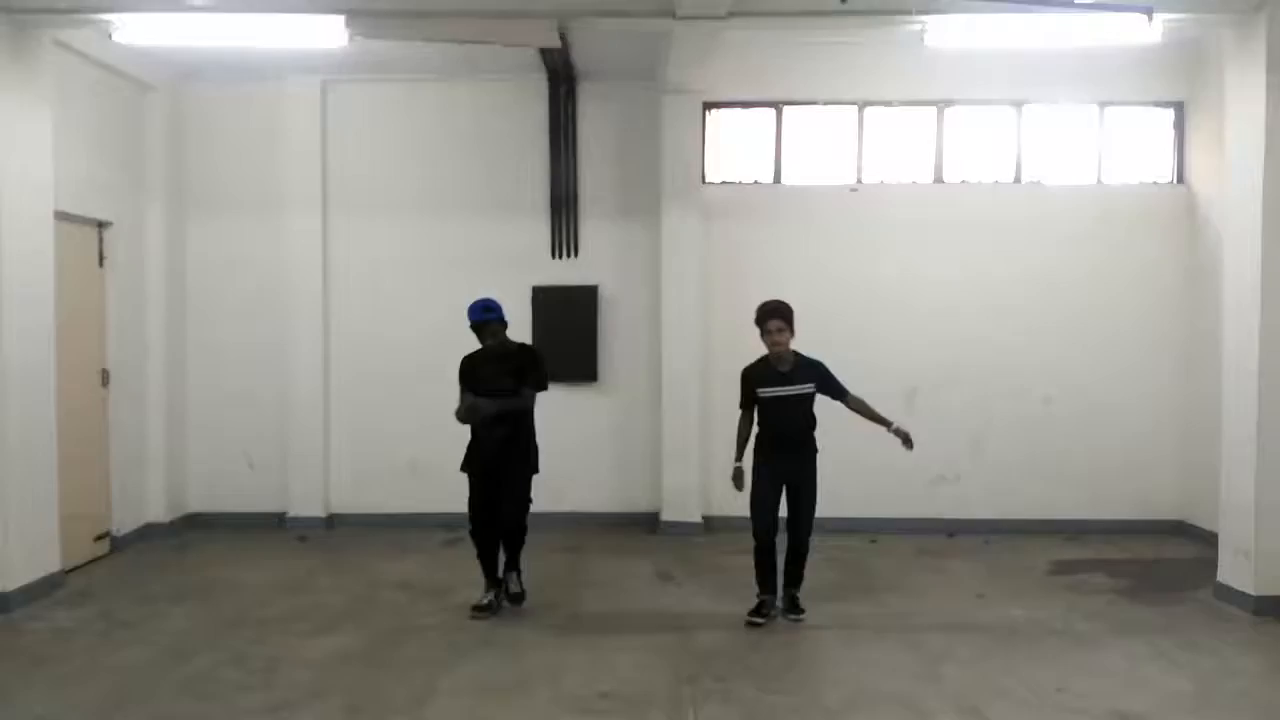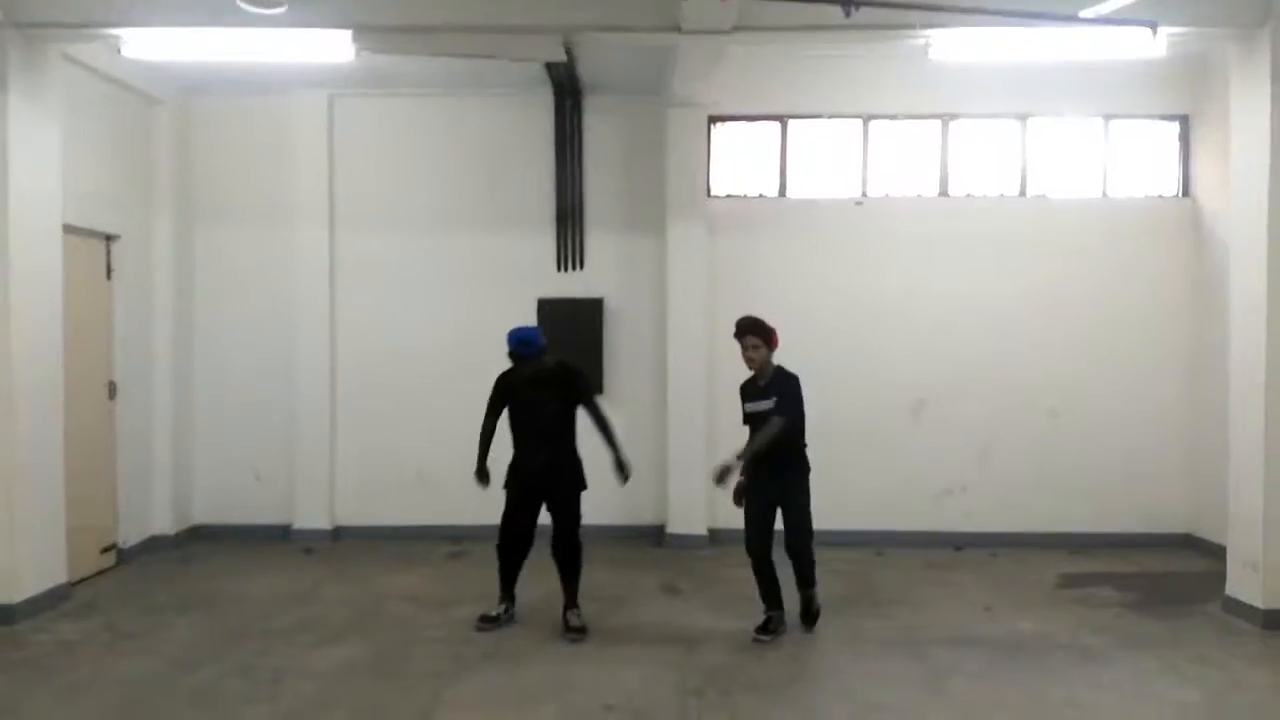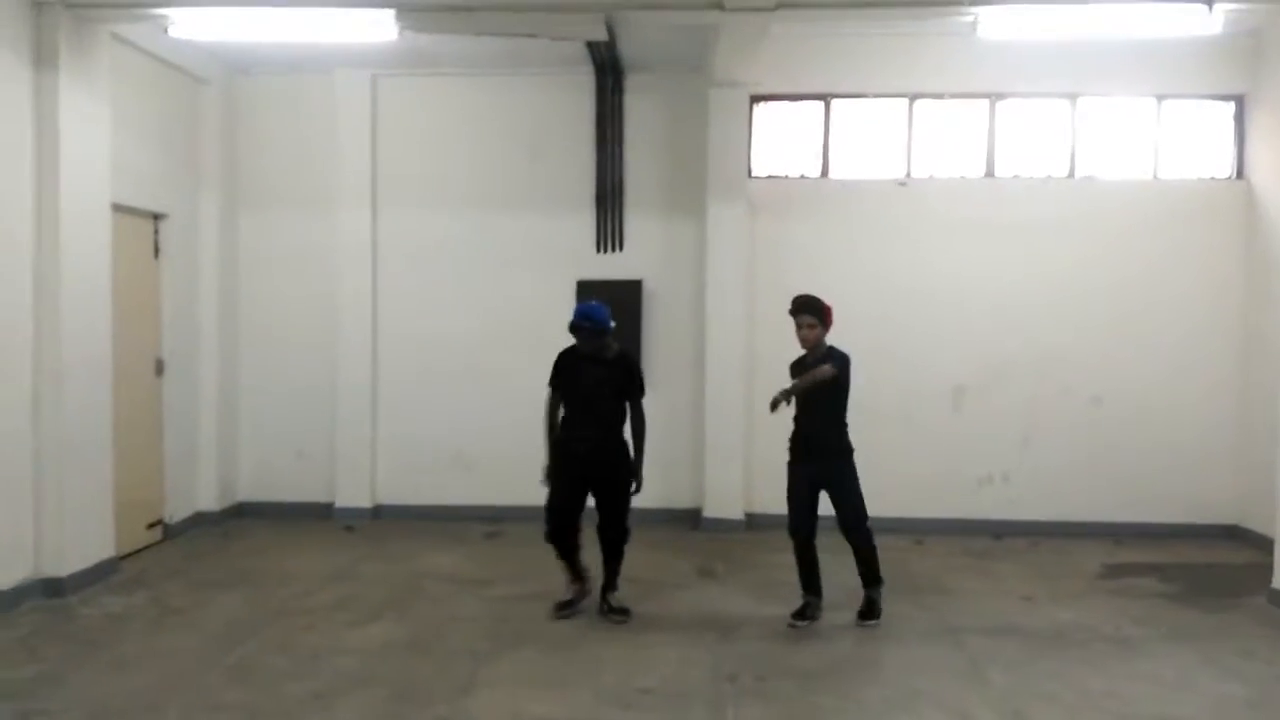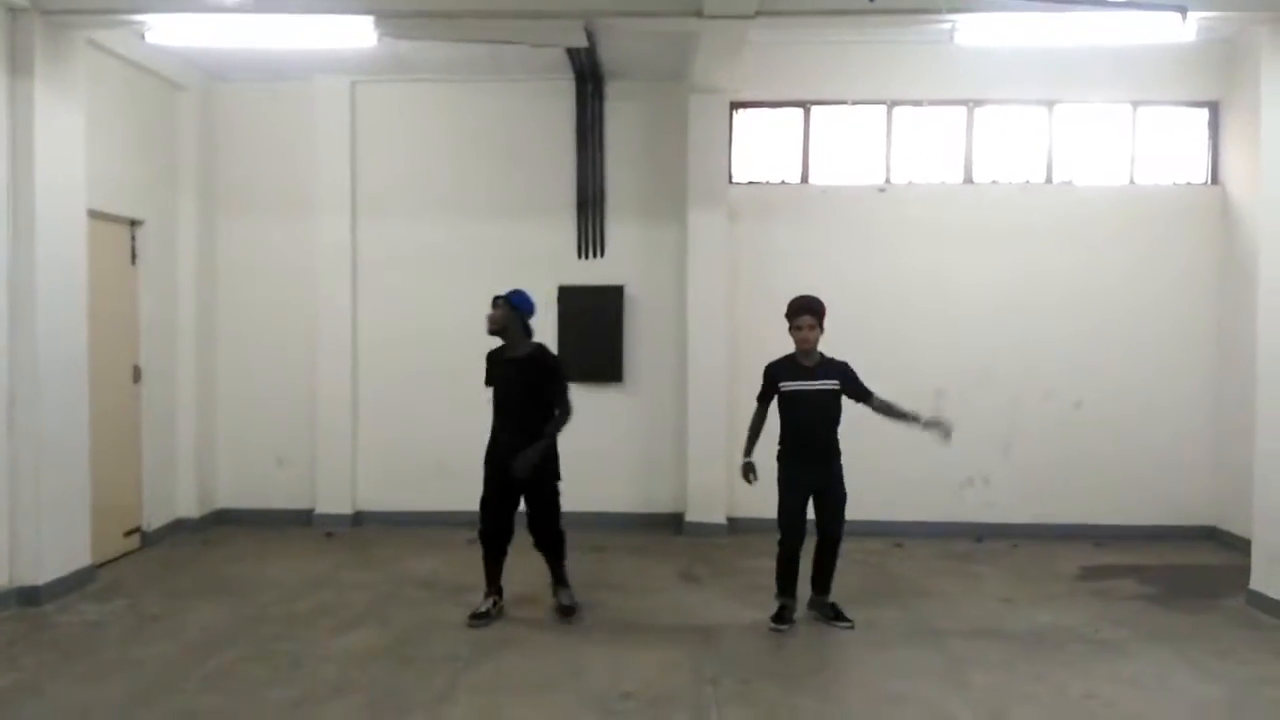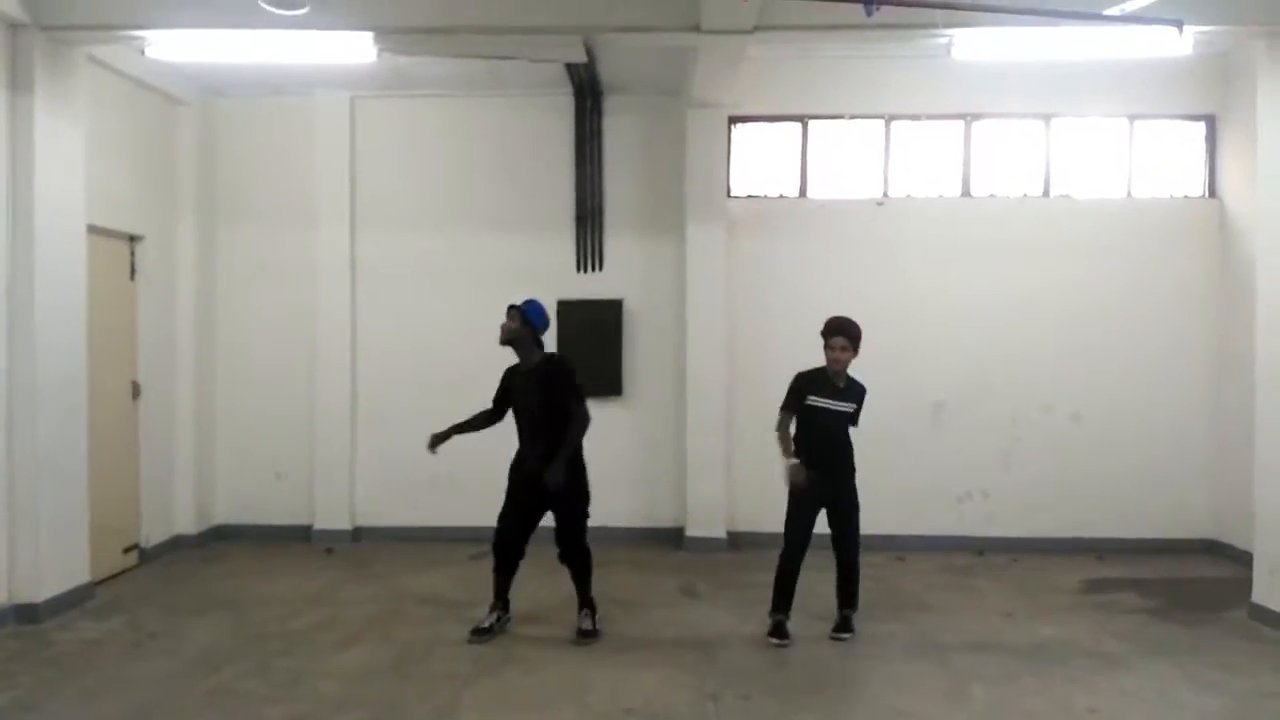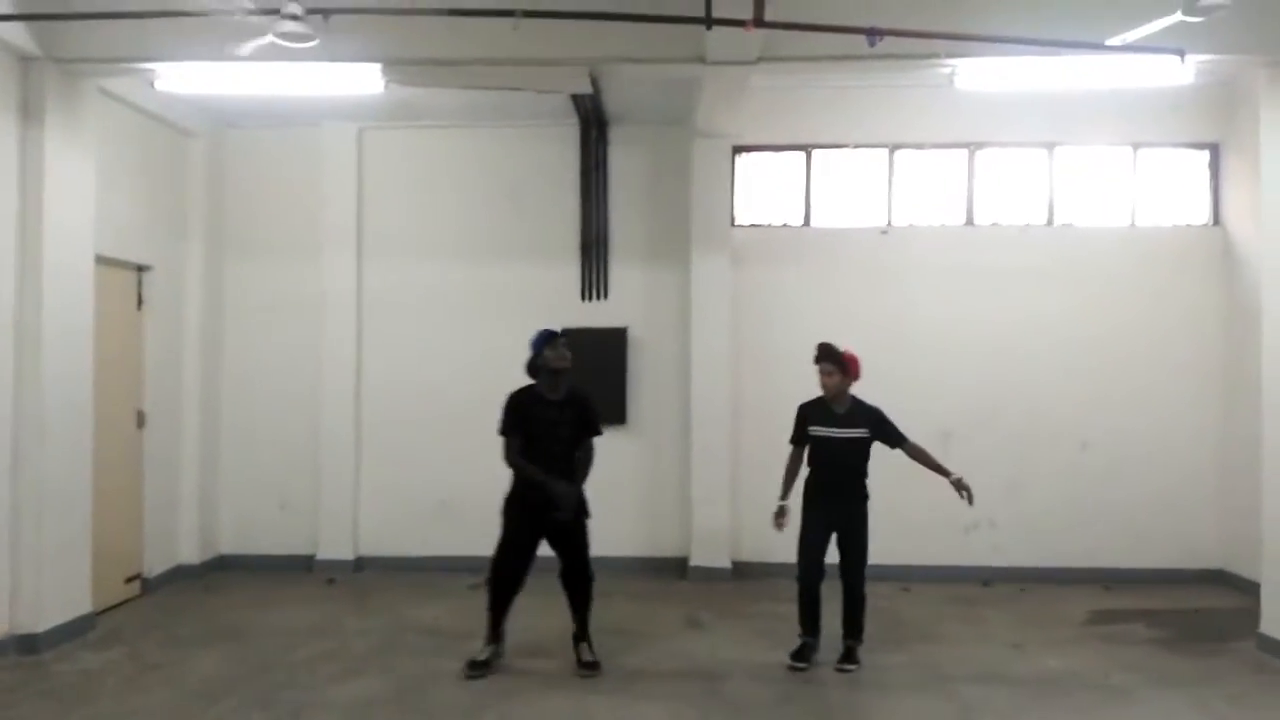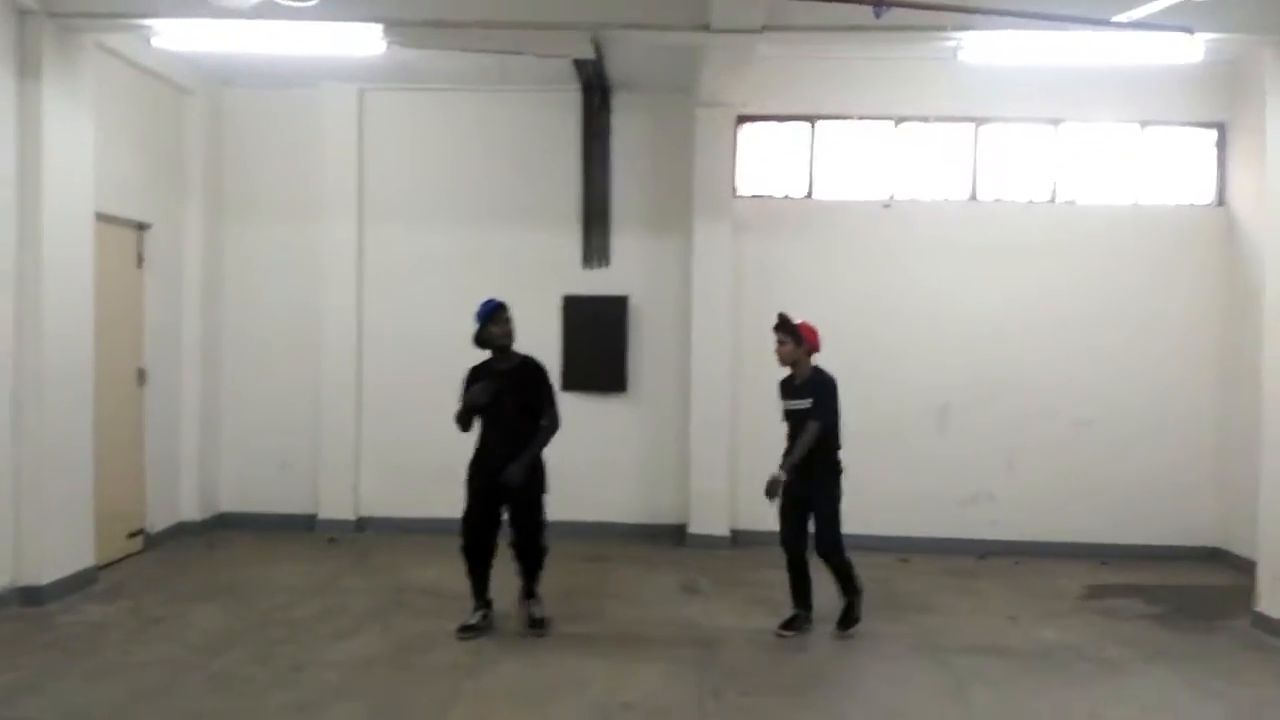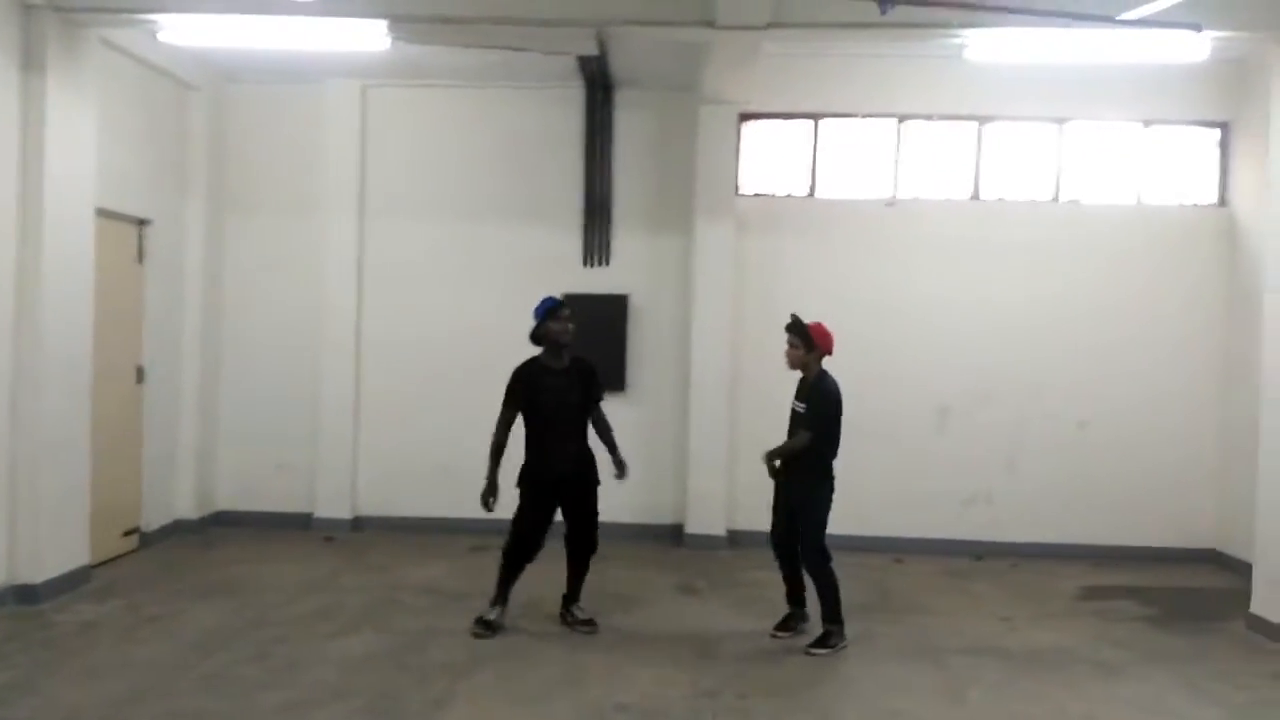
dt=0.5s
person 1, frame 1
left shoulder: (526, 356)
right shoulder: (470, 363)
left elbow: (526, 401)
right elbow: (467, 403)
left wrist: (493, 406)
right wrist: (465, 412)
left hip: (517, 452)
right hip: (481, 453)
left knee: (512, 518)
right knee: (482, 522)
left ankle: (512, 569)
right ankle: (493, 588)
person 1, frame 2
left shoulder: (567, 376)
right shoulder: (507, 381)
left elbow: (595, 413)
right elbow: (490, 420)
left wrist: (617, 454)
right wrist: (481, 463)
left hip: (564, 471)
right hip: (524, 471)
left knee: (566, 540)
right knee: (511, 538)
left ankle: (571, 609)
right ankle: (506, 603)
person 1, frame 3
left shoulder: (626, 364)
right shoulder: (568, 359)
left elbow: (637, 413)
right elbow: (554, 408)
left wrist: (638, 465)
right wrist: (552, 457)
left hip: (612, 456)
right hip: (571, 454)
left knee: (614, 526)
right knee: (559, 525)
left ankle: (610, 594)
right ankle: (577, 581)
person 1, frame 4
left shoulder: (542, 360)
right shoulder: (495, 358)
left elbow: (562, 412)
left wrist: (535, 451)
left hip: (536, 459)
right hip: (499, 455)
left knee: (546, 528)
right knee: (492, 529)
left ankle: (561, 587)
right ankle: (493, 597)
person 1, frame 5
left shoulder: (558, 368)
right shoulder: (513, 376)
left elbow: (581, 419)
right elbow: (494, 415)
left wrist: (561, 464)
right wrist: (449, 432)
left hip: (564, 471)
right hip: (526, 470)
left knee: (572, 542)
right knee: (506, 541)
left ankle: (587, 610)
right ankle: (498, 610)
person 1, frame 6
left shoulder: (579, 402)
right shoulder: (520, 401)
left elbow: (585, 454)
right elbow: (511, 455)
left wrist: (572, 492)
right wrist: (550, 484)
left hip: (567, 502)
right hip: (527, 501)
left knee: (579, 573)
right knee: (504, 574)
left ankle: (582, 641)
right ankle: (492, 644)
person 1, frame 7
left shoulder: (531, 370)
right shoulder: (478, 375)
left elbow: (551, 422)
right elbow: (464, 425)
left wrist: (524, 462)
right wrist: (469, 405)
left hip: (524, 470)
right hip: (485, 469)
left knee: (528, 540)
right knee: (475, 539)
left ankle: (530, 597)
right ankle: (482, 608)
person 1, frame 8
left shoulder: (584, 371)
right shoulder: (527, 374)
left elbow: (597, 417)
right elbow: (504, 425)
left wrist: (614, 453)
right wrist: (492, 476)
left hip: (580, 470)
right hip: (539, 472)
left knee: (583, 541)
right knee: (523, 540)
left ankle: (571, 605)
right ankle: (498, 605)
person 2, frame 1
left shoulder: (812, 369)
right shoulder: (752, 374)
left elbow: (849, 399)
right elbow: (747, 418)
left wrist: (890, 426)
right wrist: (738, 461)
left hip: (803, 460)
right hip: (767, 462)
left knee: (800, 532)
right knee: (763, 530)
left ankle: (791, 593)
right ankle: (767, 597)
person 2, frame 2
left shoulder: (788, 383)
right shoulder: (747, 389)
left elbow: (773, 428)
left wrist: (736, 461)
right wrist: (744, 478)
left hip: (792, 476)
right hip: (759, 478)
left knee: (798, 544)
right knee: (756, 548)
left ankle: (808, 594)
right ankle: (775, 613)
person 2, frame 3
left shoulder: (833, 358)
right shoulder: (798, 366)
left elbow: (822, 374)
left wrist: (786, 392)
left hip: (836, 457)
right hip: (801, 459)
left knee: (854, 527)
right knee: (800, 532)
left ankle: (873, 593)
right ankle: (812, 599)
person 2, frame 4
left shoulder: (838, 370)
right shoulder: (776, 370)
left elbow: (874, 403)
right elbow: (761, 412)
left wrist: (919, 420)
right wrist: (748, 455)
left hip: (829, 465)
right hip: (792, 467)
left knee: (831, 536)
right knee: (791, 537)
left ankle: (820, 598)
right ankle: (786, 602)
person 2, frame 5
left shoulder: (857, 391)
right shoulder: (804, 382)
right elbow: (783, 426)
right wrist: (791, 461)
left hip: (842, 481)
right hip: (806, 479)
left knee: (848, 550)
right knee: (793, 549)
left ankle: (846, 613)
right ankle: (779, 617)
person 2, frame 6
left shoulder: (869, 416)
right shoulder: (808, 412)
left elbow: (908, 447)
right elbow: (796, 456)
left wrist: (951, 476)
right wrist: (784, 500)
left hip: (854, 506)
right hip: (817, 505)
left knee: (853, 578)
right knee: (808, 574)
left ankle: (851, 644)
right ankle: (808, 640)
person 2, frame 7
left shoulder: (824, 383)
right shoulder: (786, 386)
left elbow: (812, 433)
left wrist: (782, 471)
left hip: (824, 476)
right hip: (795, 477)
left knee: (828, 544)
right knee: (792, 545)
left ankle: (852, 599)
right ankle: (802, 611)
person 2, frame 8
left shoulder: (825, 390)
right shoulder: (805, 384)
left elbow: (804, 440)
left wrist: (774, 453)
right wrist: (780, 461)
left hip: (815, 483)
right hip: (791, 478)
left knee: (813, 554)
right knee: (782, 545)
left ankle: (835, 628)
right ankle: (797, 610)
